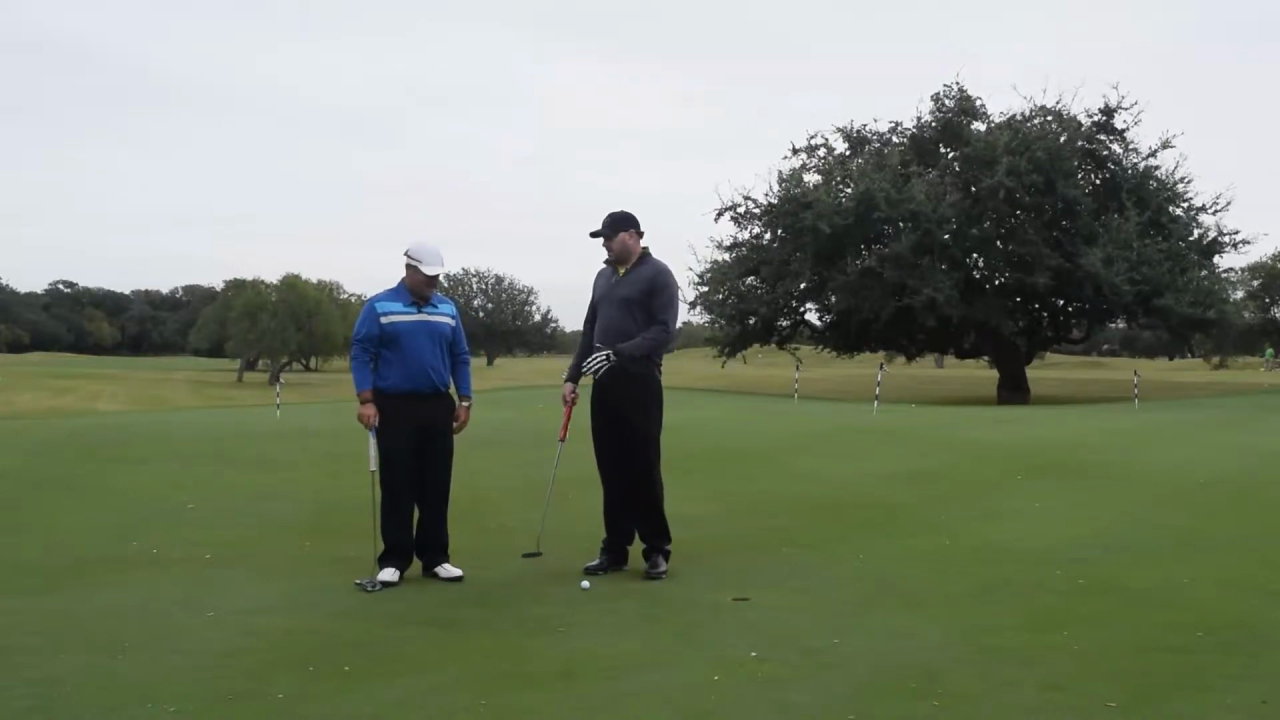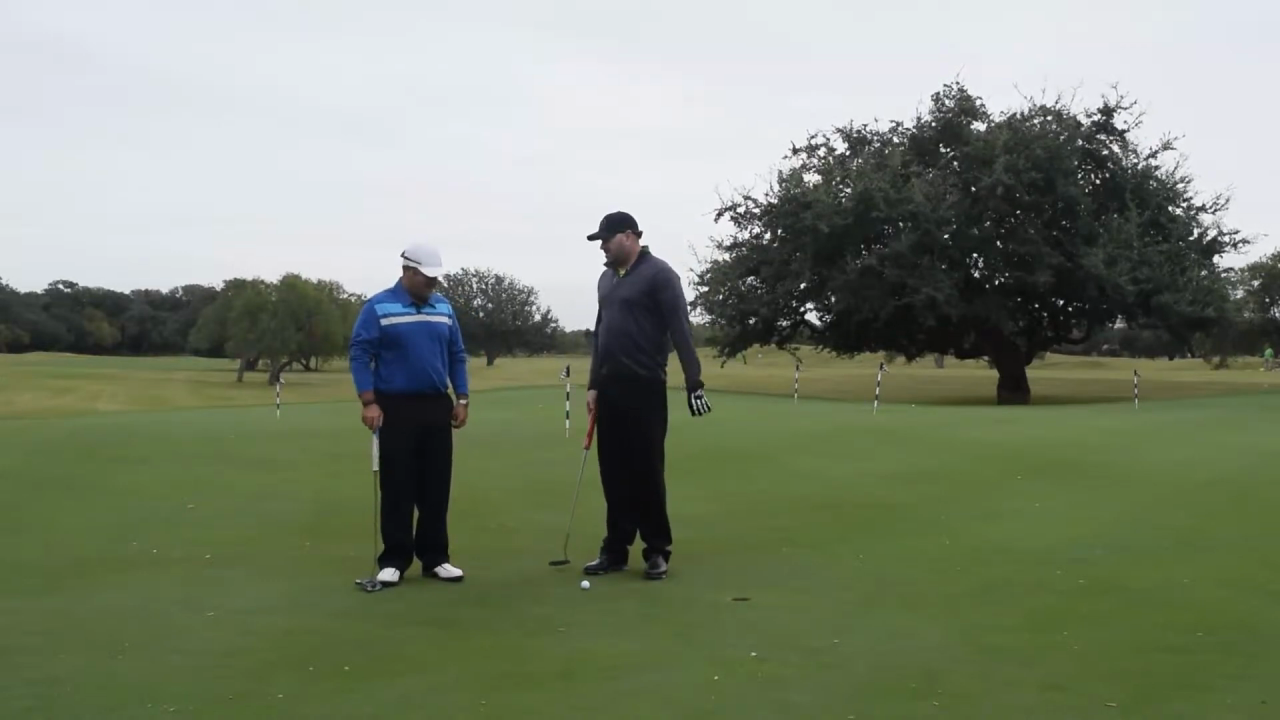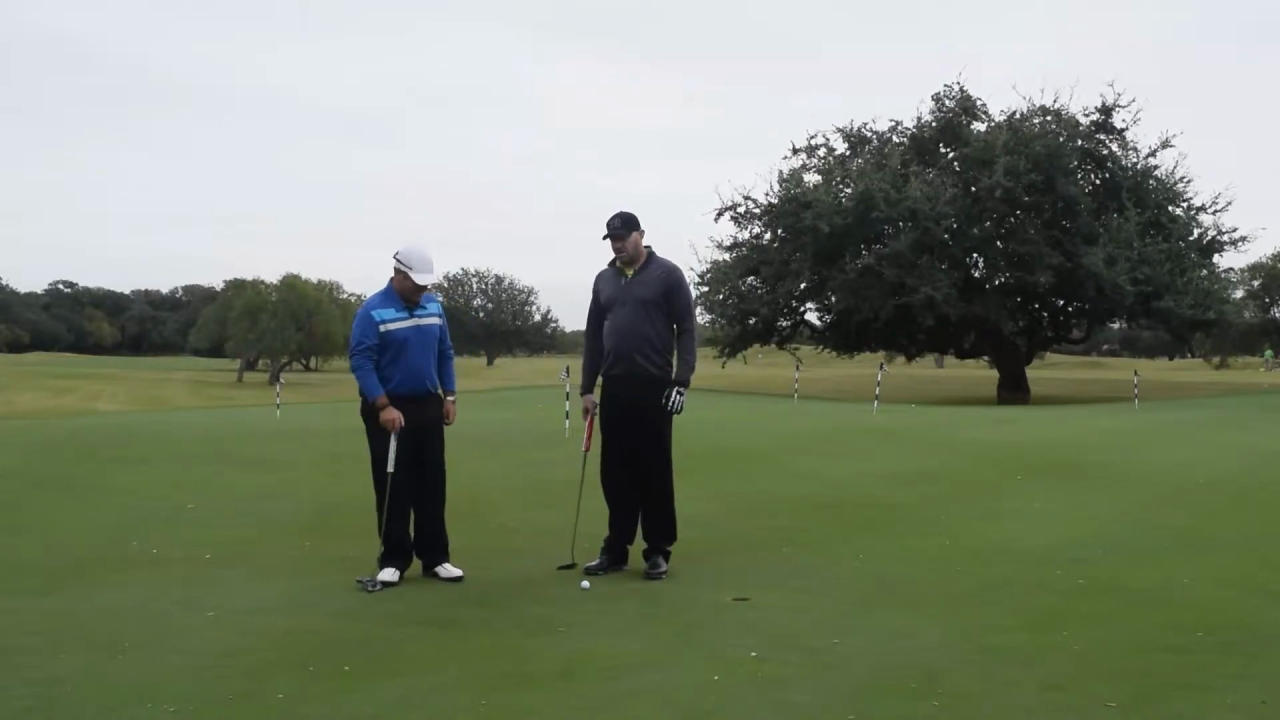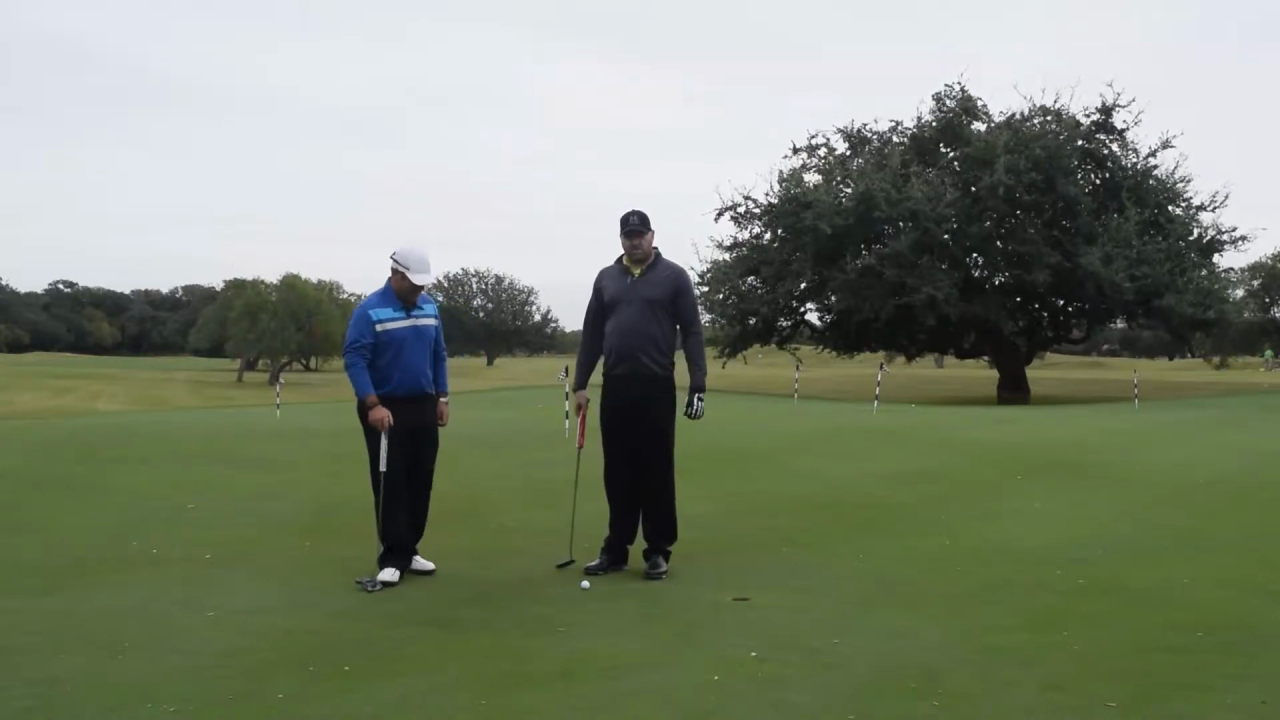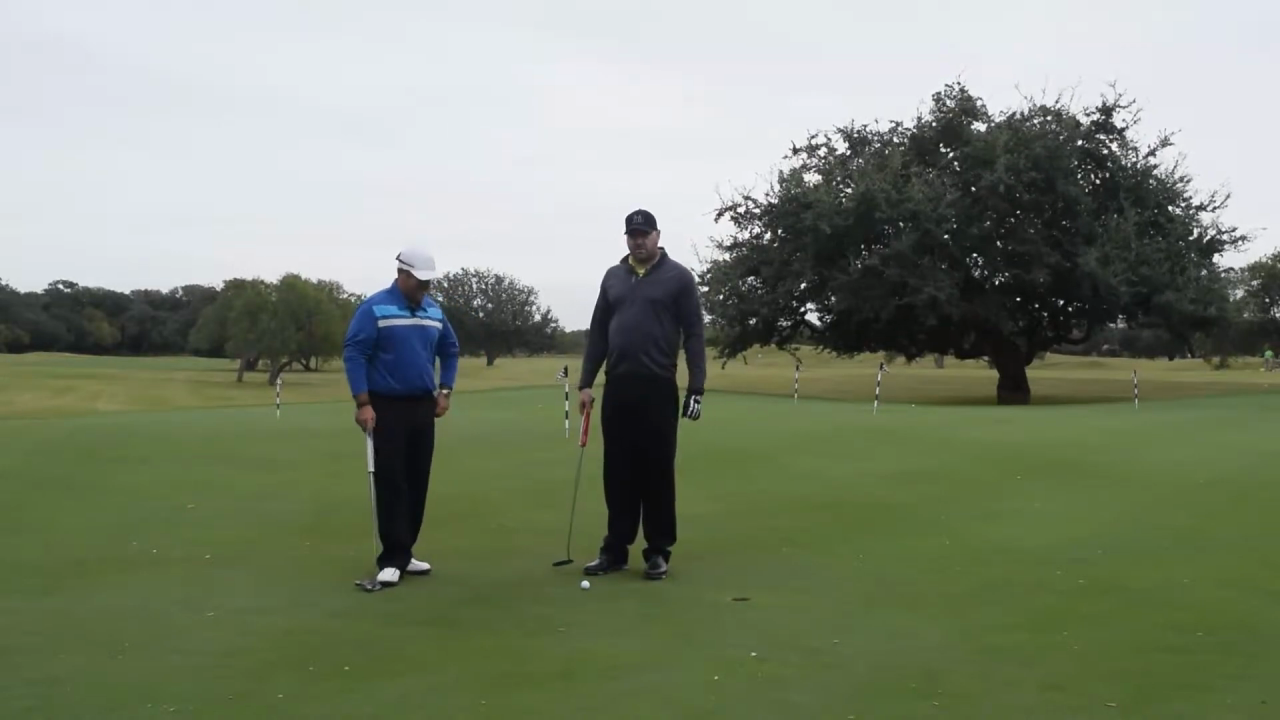
dt=0.4s
person 1, frame 1
left shoulder: (657, 274)
right shoulder: (603, 277)
left elbow: (663, 332)
right elbow: (590, 330)
left wrist: (617, 355)
right wrist: (573, 376)
left hip: (639, 385)
right hip: (605, 387)
left knee: (643, 469)
right knee: (612, 471)
left ankle: (657, 549)
right ankle: (615, 548)
person 1, frame 2
left shoulder: (658, 274)
right shoulder: (607, 278)
left elbow: (680, 330)
left wrist: (693, 383)
right wrist: (593, 384)
left hip: (645, 387)
right hip: (610, 387)
left knee: (647, 470)
right knee: (613, 472)
left ankle: (657, 550)
right ankle: (615, 548)
person 1, frame 3
left shoulder: (667, 274)
right shoulder: (604, 280)
left elbow: (686, 329)
right elbow: (594, 336)
left wrist: (681, 380)
right wrist: (587, 388)
left hip: (653, 386)
right hip: (614, 387)
left knee: (654, 470)
right knee: (615, 471)
left ankle: (658, 550)
right ankle: (616, 549)
person 1, frame 4
left shoulder: (673, 276)
right shoulder: (606, 278)
left elbow: (692, 333)
right elbow: (592, 334)
left wrist: (697, 385)
right wrist: (581, 384)
left hip: (656, 386)
right hip: (615, 386)
left knee: (657, 470)
right knee: (618, 471)
left ankle: (658, 550)
right ankle: (616, 548)
person 1, frame 5
left shoulder: (678, 277)
right shoulder: (613, 276)
left elbow: (694, 335)
right elbow: (598, 332)
left wrist: (696, 388)
right wrist: (586, 382)
left hip: (658, 387)
right hip: (617, 386)
left knee: (657, 471)
right knee: (617, 471)
left ankle: (658, 551)
right ankle: (615, 549)
person 2, frame 1
left shoulder: (447, 309)
right shoulder: (379, 306)
left elbow: (460, 357)
right elbow: (360, 354)
left wrist: (464, 400)
right wrist: (366, 401)
left hip: (437, 406)
right hip: (394, 407)
left knee: (436, 486)
right knee: (397, 486)
left ankle: (435, 557)
right ankle: (394, 560)
person 2, frame 2
left shoulder: (444, 308)
right shoulder: (378, 307)
left elbow: (457, 355)
right elbow: (360, 355)
left wrist: (461, 399)
right wrist: (369, 402)
left hip: (436, 406)
right hip: (394, 408)
left knee: (436, 486)
right knee: (397, 487)
left ankle: (435, 558)
right ankle: (394, 560)
person 2, frame 3
left shoulder: (433, 306)
right shoulder: (373, 311)
left elbow: (445, 353)
right elbow: (361, 363)
left wrist: (449, 396)
right wrist: (383, 407)
left hip: (427, 406)
right hip: (387, 410)
left knee: (432, 484)
right knee: (392, 486)
left ankle: (435, 558)
right ankle: (394, 560)
person 2, frame 4
left shoulder: (429, 307)
right shoulder: (370, 311)
left elbow: (439, 355)
right elbow: (355, 361)
left wrist: (442, 398)
right wrist: (373, 405)
left hip: (423, 407)
right hip: (384, 409)
left knee: (420, 484)
right knee: (391, 485)
left ankle: (408, 550)
right ankle: (393, 558)
person 2, frame 5
left shoulder: (434, 310)
right shoulder: (374, 308)
left elbow: (450, 350)
right elbow: (353, 355)
left wrist: (445, 391)
right wrist: (363, 403)
left hip: (422, 407)
right hip: (386, 407)
left knee: (416, 483)
right knee: (390, 484)
left ankle: (404, 552)
right ankle: (392, 559)
